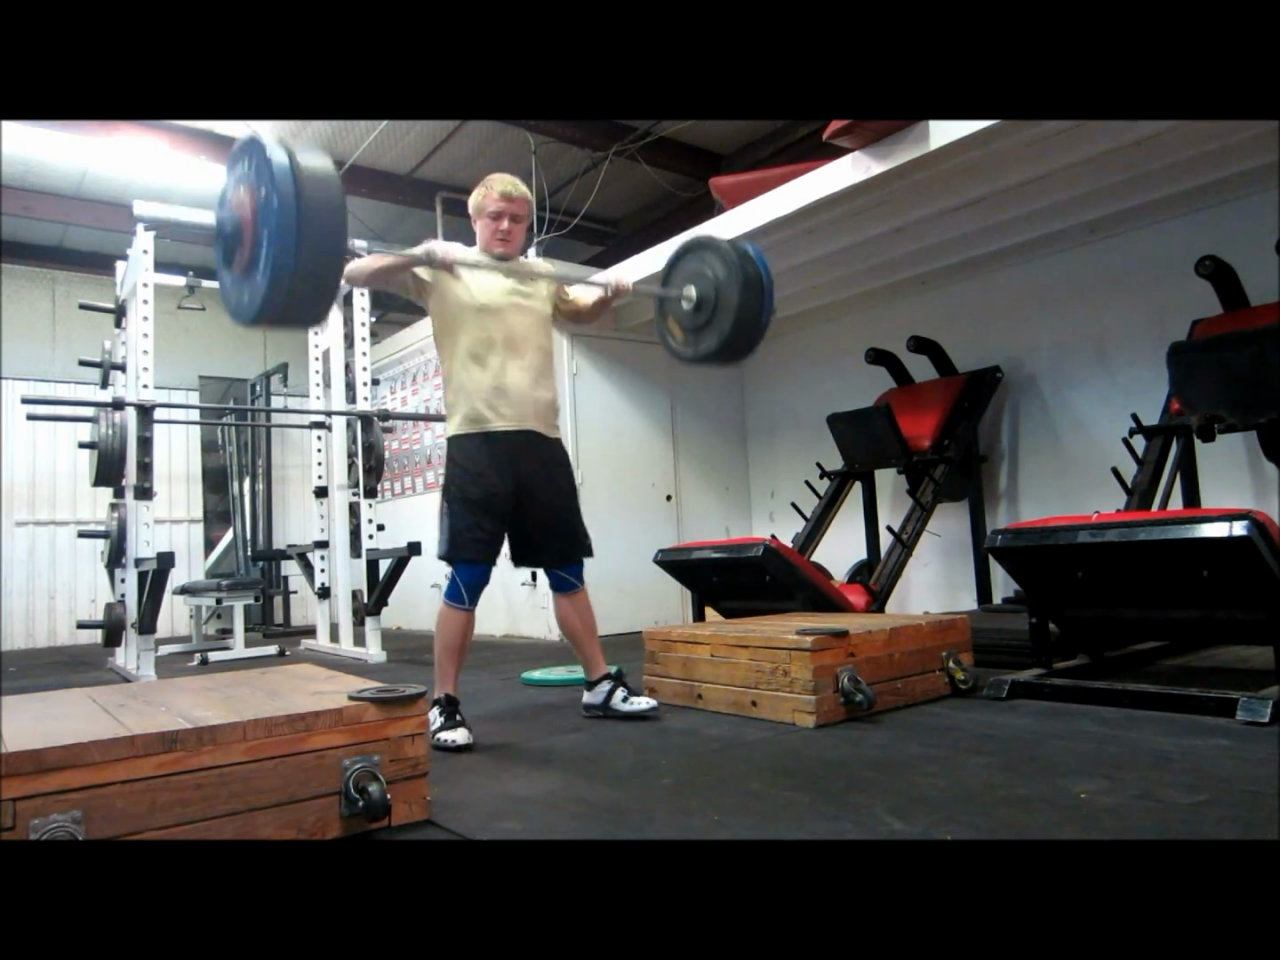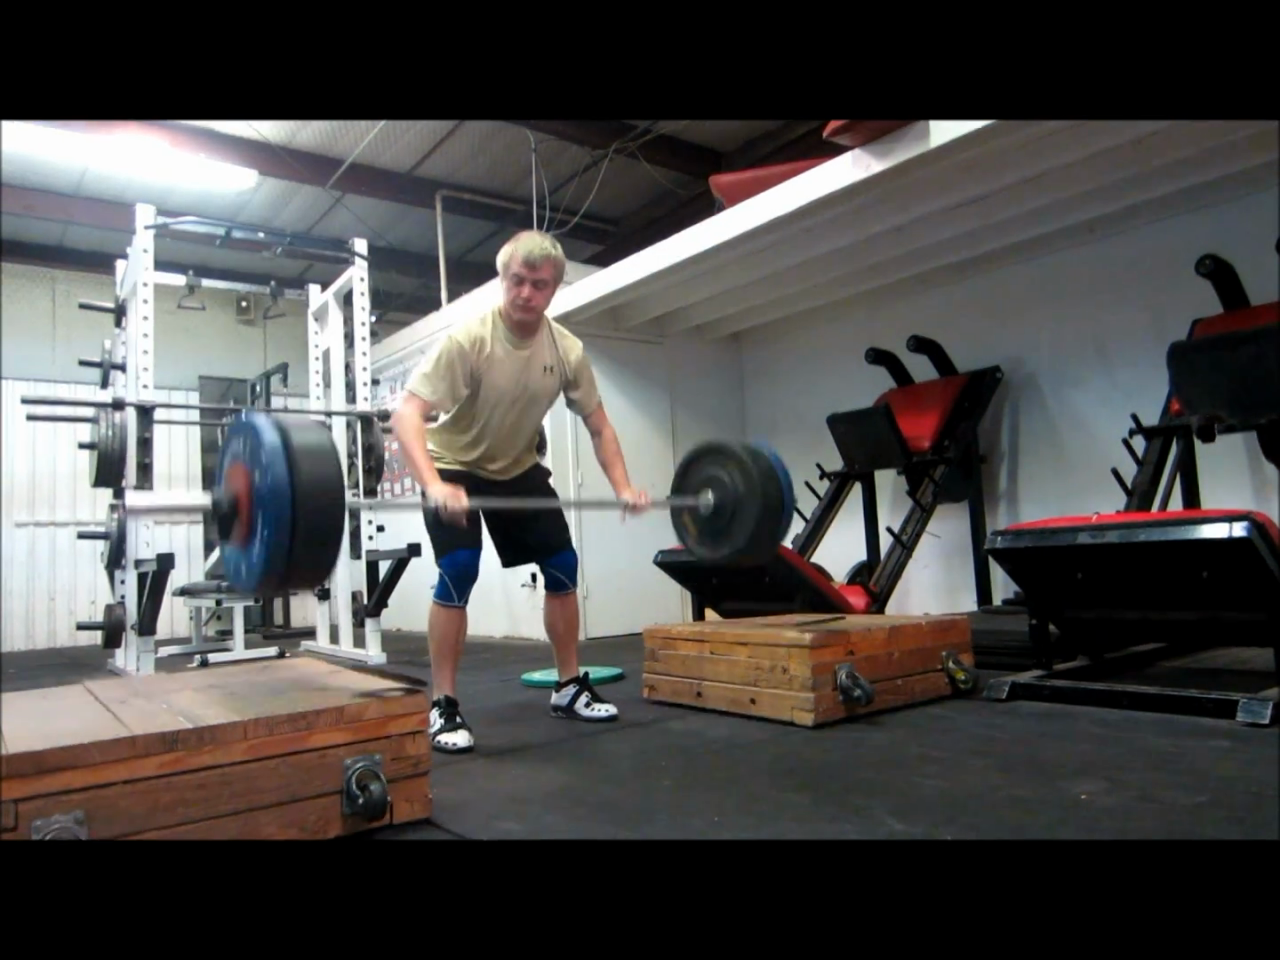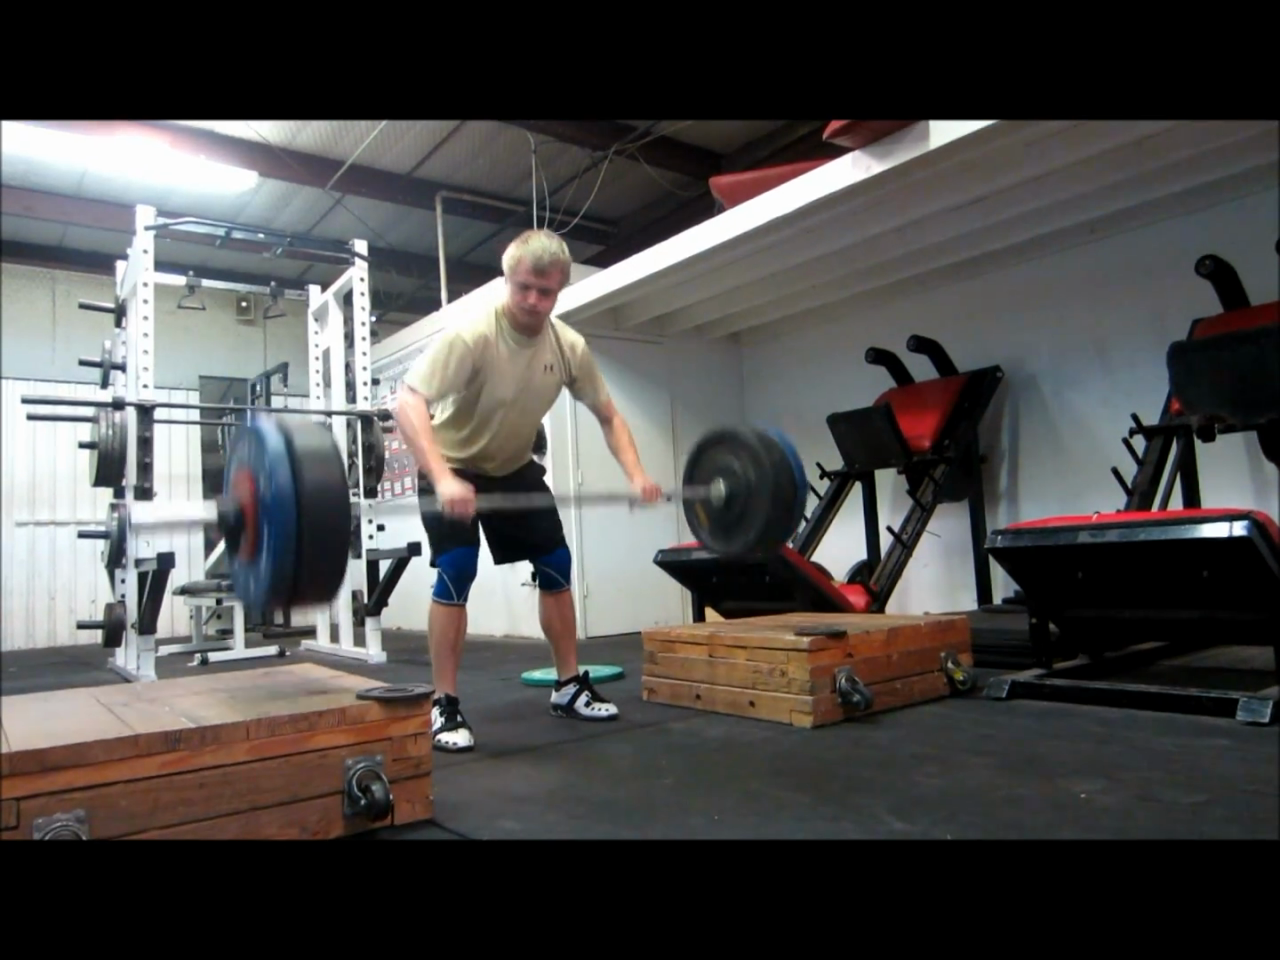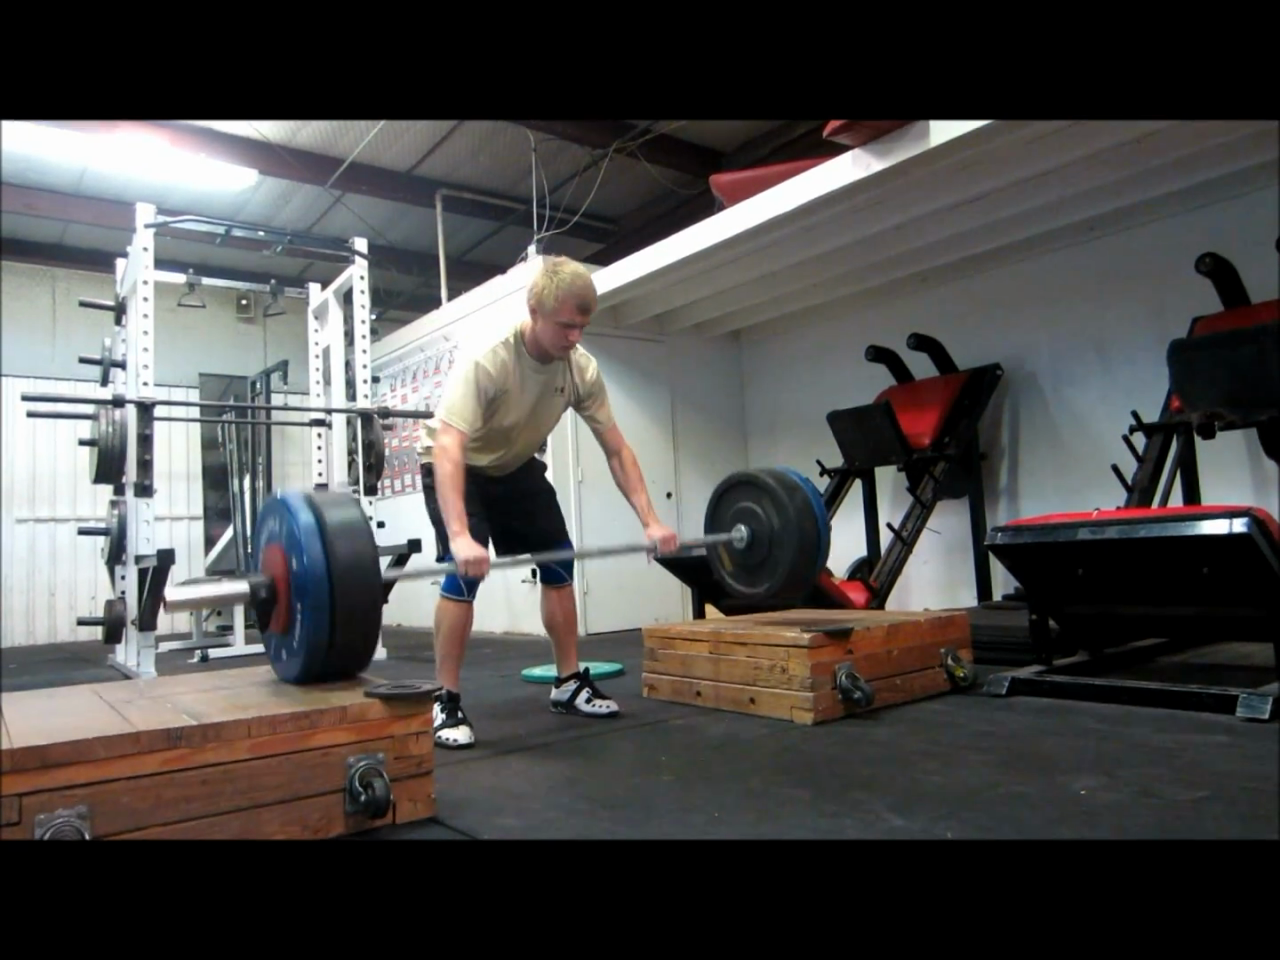
dt=0.4s
person 1, frame 1
left shoulder: (541, 277)
right shoulder: (446, 269)
left elbow: (580, 312)
right elbow: (355, 273)
left wrist: (608, 295)
right wrist: (416, 255)
left hip: (541, 442)
right hip: (480, 441)
left knee: (567, 571)
right knee: (470, 576)
left ankle: (601, 685)
right ankle: (444, 705)
person 1, frame 2
left shoulder: (567, 349)
right shoulder: (467, 337)
left elbow: (598, 425)
right elbow: (407, 412)
left wrist: (623, 487)
right wrist: (432, 483)
left hip: (520, 470)
right hip: (456, 472)
left knee: (564, 568)
right knee: (458, 573)
left ankle: (569, 687)
right ankle: (444, 708)
person 1, frame 3
left shoulder: (569, 346)
right shoulder: (471, 334)
left elbow: (608, 414)
right elbow: (409, 403)
left wrist: (635, 473)
right wrist: (442, 479)
left hip: (515, 468)
right hip: (457, 470)
left knee: (556, 565)
right knee: (456, 570)
left ankle: (569, 686)
right ankle: (445, 707)
person 1, frame 4
left shoulder: (582, 369)
right shoulder: (489, 361)
left elbow: (616, 449)
right elbow: (446, 446)
left wrist: (649, 520)
right wrist: (460, 538)
left hip: (515, 466)
right hip: (458, 463)
left knee: (559, 561)
right knee: (466, 569)
left ankle: (569, 683)
right ankle: (446, 703)
